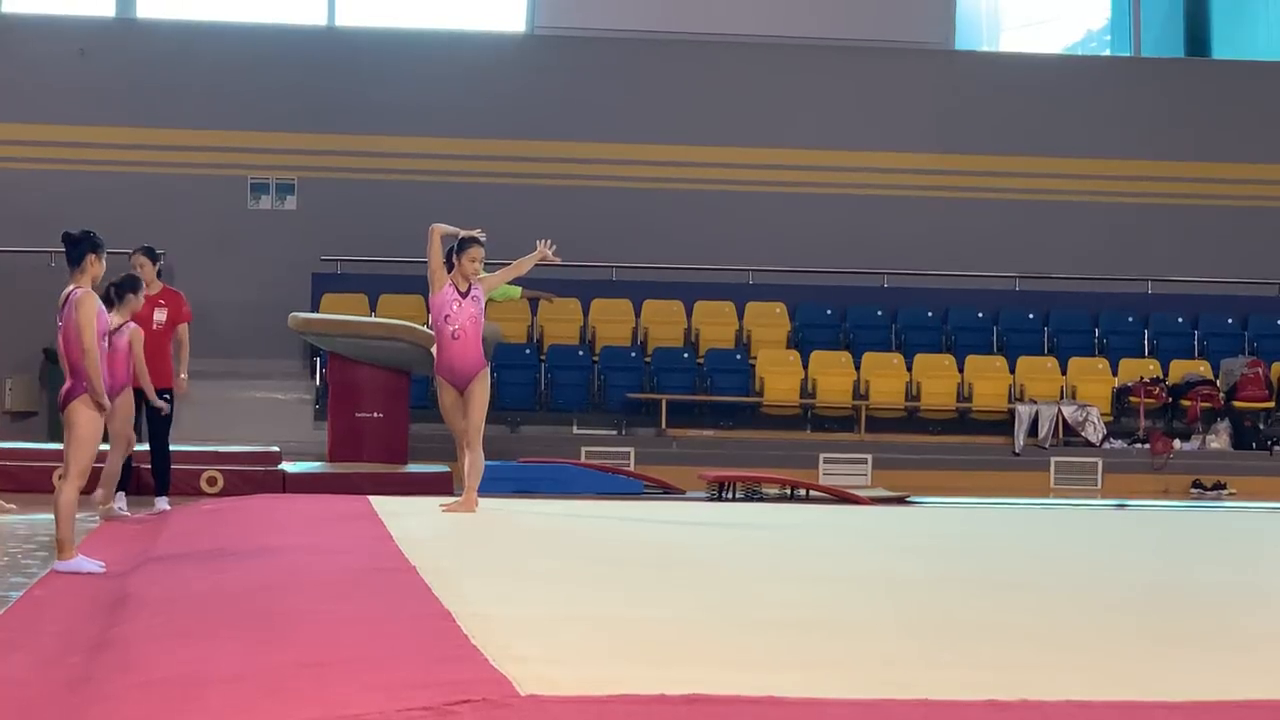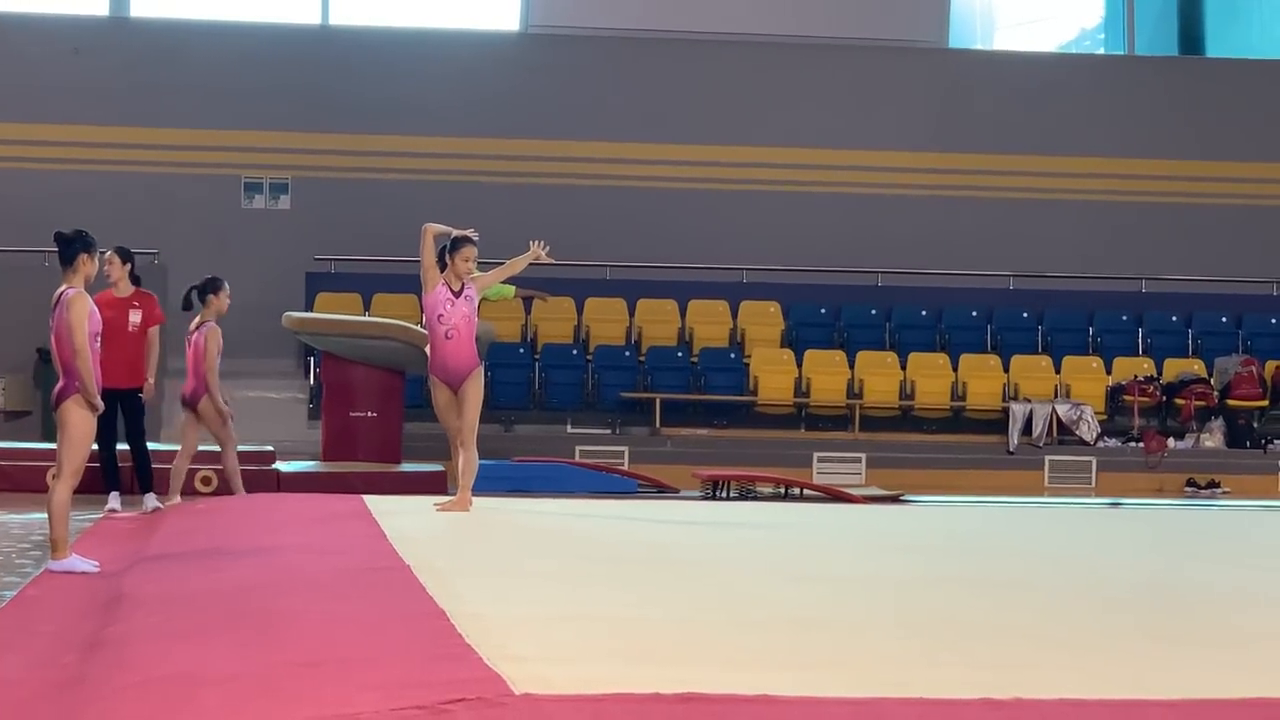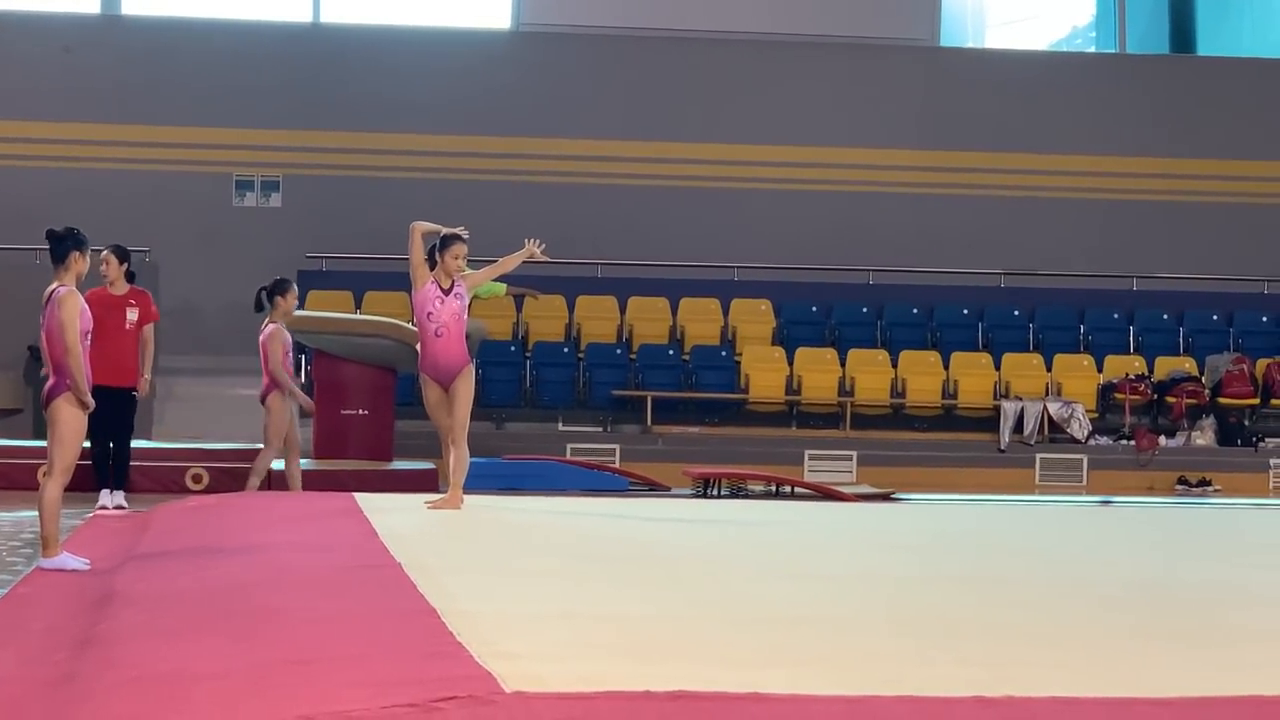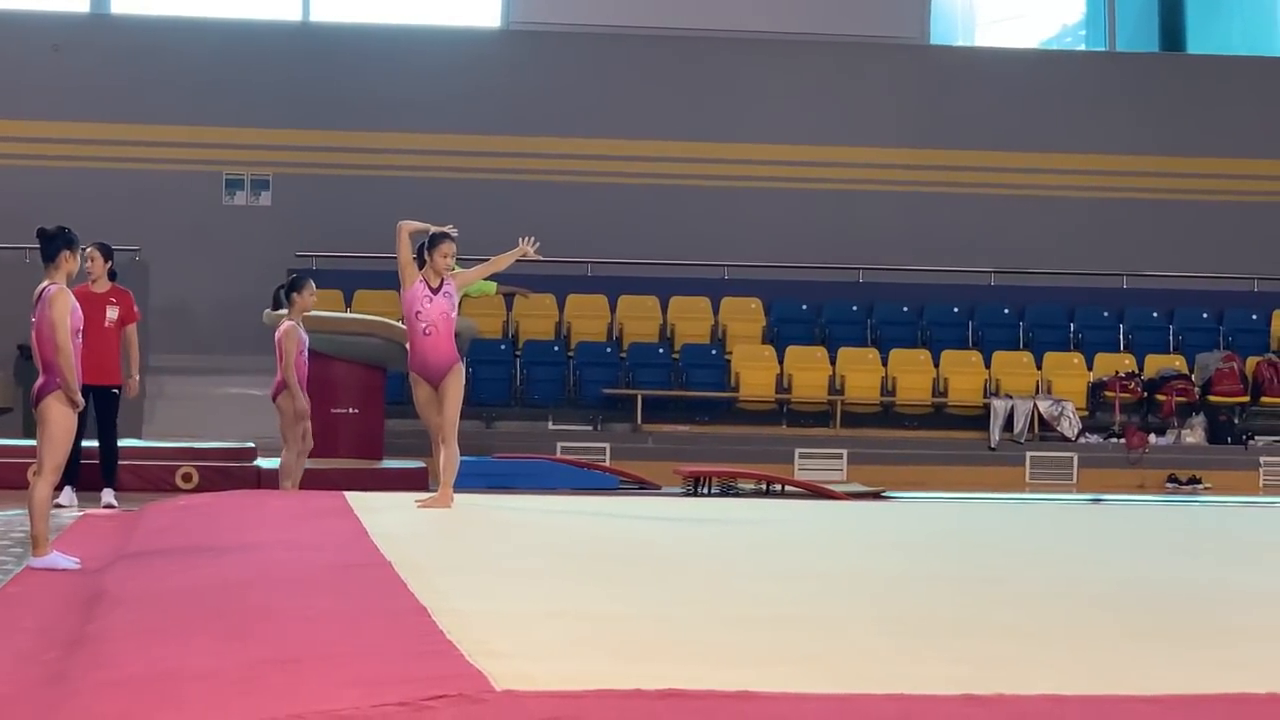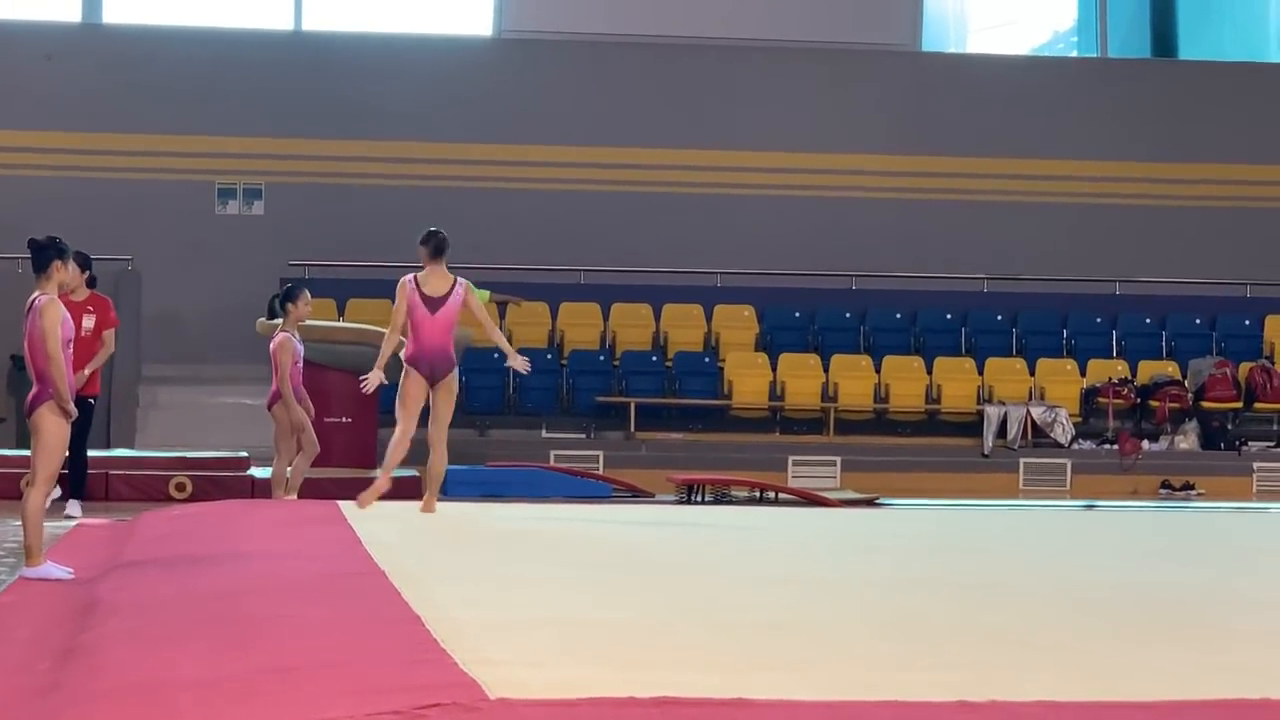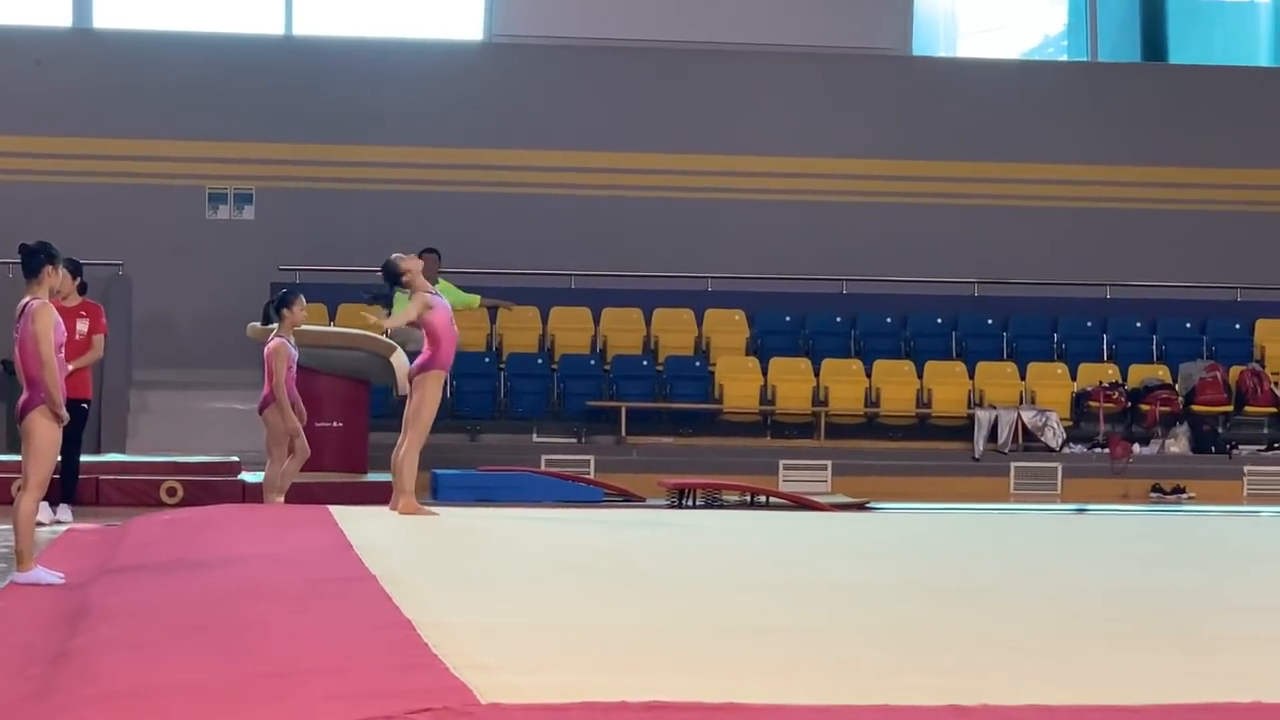
dt=0.7s
person 1, frame 1
left shoulder: (67, 297)
right shoulder: (86, 297)
left elbow: (66, 348)
right elbow: (89, 350)
right wrist: (101, 396)
left hip: (74, 393)
right hip: (85, 395)
left knee: (72, 478)
right knee: (74, 478)
left ankle: (67, 552)
right ankle: (65, 555)
person 1, frame 2
left shoulder: (61, 296)
right shoulder: (78, 298)
left elbow: (59, 348)
right elbow: (81, 351)
right wrist: (93, 396)
left hip: (68, 393)
right hip: (78, 396)
left knee: (65, 478)
right knee: (67, 478)
left ankle: (62, 551)
right ankle: (59, 555)
person 1, frame 3
left shoulder: (51, 294)
right shoulder: (69, 296)
left elbow: (48, 346)
right elbow: (72, 349)
right wrist: (84, 394)
left hip: (58, 391)
right hip: (68, 394)
left knee: (56, 475)
right knee: (58, 476)
left ankle: (52, 549)
right ankle: (50, 552)
person 1, frame 4
left shoulder: (42, 292)
right shoulder: (60, 294)
left elbow: (39, 343)
right elbow: (62, 347)
right wrist: (74, 393)
left hip: (47, 390)
right hip: (58, 393)
left knee: (45, 474)
right knee: (48, 475)
left ankle: (42, 548)
right ankle: (40, 552)
person 1, frame 5
left shoulder: (34, 302)
right shoulder: (51, 304)
left elbow: (33, 354)
right elbow: (54, 358)
right wrist: (67, 402)
left hip: (41, 400)
right hip: (51, 403)
left knee: (38, 484)
right knee: (41, 485)
left ankle: (36, 558)
right ankle: (34, 562)
person 1, frame 6
left shoulder: (23, 307)
right shoulder: (43, 308)
left elbow: (21, 358)
right elbow: (47, 362)
right wrist: (59, 408)
left hip: (31, 404)
right hip: (42, 407)
left knee: (30, 489)
right knee: (33, 489)
left ankle: (27, 563)
right ankle: (24, 567)
person 2, frame 1
left shoulder: (481, 286)
right shoulder: (439, 282)
left elbow: (514, 270)
right elbow: (435, 231)
left wrist: (538, 255)
right wrist: (462, 234)
left hip: (476, 372)
right hip: (446, 374)
left knee: (473, 439)
right knee: (460, 439)
left ankle: (470, 498)
right ankle: (467, 494)
person 2, frame 2
left shoulder: (474, 286)
right shoulder: (433, 282)
left elbow: (508, 270)
right elbow: (428, 230)
left wrist: (532, 255)
right wrist: (455, 233)
left hip: (470, 371)
right hip: (440, 373)
left knee: (467, 437)
right knee: (454, 438)
left ankle: (464, 497)
right ankle: (461, 494)
person 2, frame 3
left shoulder: (465, 283)
right shoulder: (422, 280)
left elbow: (500, 267)
right elbow: (416, 228)
left wrist: (527, 253)
right wrist: (444, 231)
left hip: (460, 368)
right hip: (430, 371)
left knee: (458, 436)
right knee: (445, 437)
left ankle: (455, 494)
right ankle: (451, 492)
person 2, frame 4
left shoulder: (454, 282)
right shoulder: (410, 279)
left elbow: (491, 266)
right elbow: (402, 229)
left wrist: (520, 252)
right wrist: (432, 229)
left hip: (449, 367)
right hip: (419, 370)
left knee: (448, 434)
right knee: (436, 435)
left ankle: (445, 493)
right ankle: (441, 491)
person 2, frame 5
left shoulder: (407, 283)
right shoulder: (463, 287)
left elbow: (395, 330)
right elbow: (487, 325)
left wrist: (379, 367)
right wrist: (510, 354)
left hip: (417, 365)
right hip: (447, 365)
left knee: (404, 428)
right knee: (438, 437)
left ankle: (382, 480)
right ankle: (430, 499)
person 2, frame 6
left shoulder: (424, 293)
right shoulder: (420, 299)
right elbow: (402, 316)
right wrist: (387, 323)
left hip: (428, 370)
right hip: (431, 371)
left knee: (409, 438)
right knee: (415, 439)
left ankle: (399, 497)
right ankle: (407, 500)
person 3, frame 1
left shoulder: (174, 298)
left elbow: (182, 339)
left wrist: (182, 374)
left hip: (160, 381)
right hip: (129, 379)
left knee: (159, 441)
left ankle: (162, 497)
right ankle: (120, 494)
person 3, frame 2
left shoulder: (147, 300)
right shoulder: (99, 301)
left elbow: (153, 343)
left wrist: (150, 378)
left hip: (133, 383)
right hip: (103, 382)
left knee: (136, 440)
right knee: (105, 441)
left ankle: (149, 495)
right ankle: (113, 495)
person 3, frame 3
left shoulder: (142, 298)
right shoulder: (92, 298)
left elbow: (148, 340)
left wrist: (145, 375)
left hip: (127, 381)
right hip: (97, 379)
left knee: (122, 438)
right knee: (99, 438)
left ankle: (119, 492)
right ankle: (104, 491)
person 3, frame 4
left shoulder: (123, 297)
right shoulder: (74, 295)
left elbow: (131, 339)
left wrist: (134, 375)
left hip: (109, 379)
right hip: (77, 377)
left knee: (108, 436)
right knee: (72, 434)
left ankle: (108, 491)
right ankle: (68, 489)
person 3, frame 5
left shoulder: (102, 304)
left elbow: (109, 346)
left wrist: (85, 372)
left hip: (85, 387)
left knee: (77, 443)
left ankle: (74, 500)
right ankle: (51, 485)
person 3, frame 6
left shoulder: (93, 310)
left elbow: (98, 351)
left wrist: (68, 367)
left hip: (78, 393)
left knee: (71, 451)
left ankle: (65, 505)
right ankle: (45, 504)
person 4, frame 1
right shoulder: (133, 330)
right elbow: (140, 370)
right wrist: (154, 399)
left hip: (105, 390)
right hip: (121, 392)
left knee: (127, 441)
right knee: (118, 449)
left ankle: (104, 490)
right ankle: (107, 504)
person 4, frame 2
left shoulder: (194, 327)
right shoulder: (212, 330)
right elbow: (210, 371)
left wrist: (218, 398)
right wrist: (220, 402)
left hip: (190, 393)
right hip: (203, 395)
left knee: (187, 450)
right knee: (229, 444)
left ankle: (172, 498)
right ankle: (240, 497)
person 4, frame 3
left shoulder: (274, 327)
right shoulder: (276, 331)
right elbow: (276, 369)
left wrist: (293, 395)
right wrist: (299, 394)
left hip: (280, 394)
right hip: (277, 394)
left knee: (294, 448)
right knee: (272, 448)
right ankle: (249, 494)
person 4, frame 4
left shoulder: (296, 325)
right shoulder: (290, 328)
right elbow: (287, 366)
left wrist: (303, 396)
right wrist: (298, 398)
left hip: (295, 392)
right hip: (288, 392)
left knee: (305, 444)
right knee: (292, 446)
left ankle: (291, 493)
person 4, frame 5
left shoulder: (293, 335)
right shoulder: (285, 339)
right elbow: (283, 379)
left wrist: (306, 401)
right wrist: (294, 411)
left hip: (292, 400)
right hip: (284, 402)
left knee: (311, 448)
right knee: (284, 456)
left ankle: (290, 494)
right ankle: (278, 502)
person 4, frame 6
left shoulder: (288, 339)
right shoulder: (280, 344)
right elbow: (277, 384)
left wrist: (298, 405)
right wrist: (289, 416)
left hip: (282, 404)
right hip: (275, 406)
left knee: (302, 452)
right knee: (277, 460)
left ankle: (278, 496)
right ankle: (271, 506)
